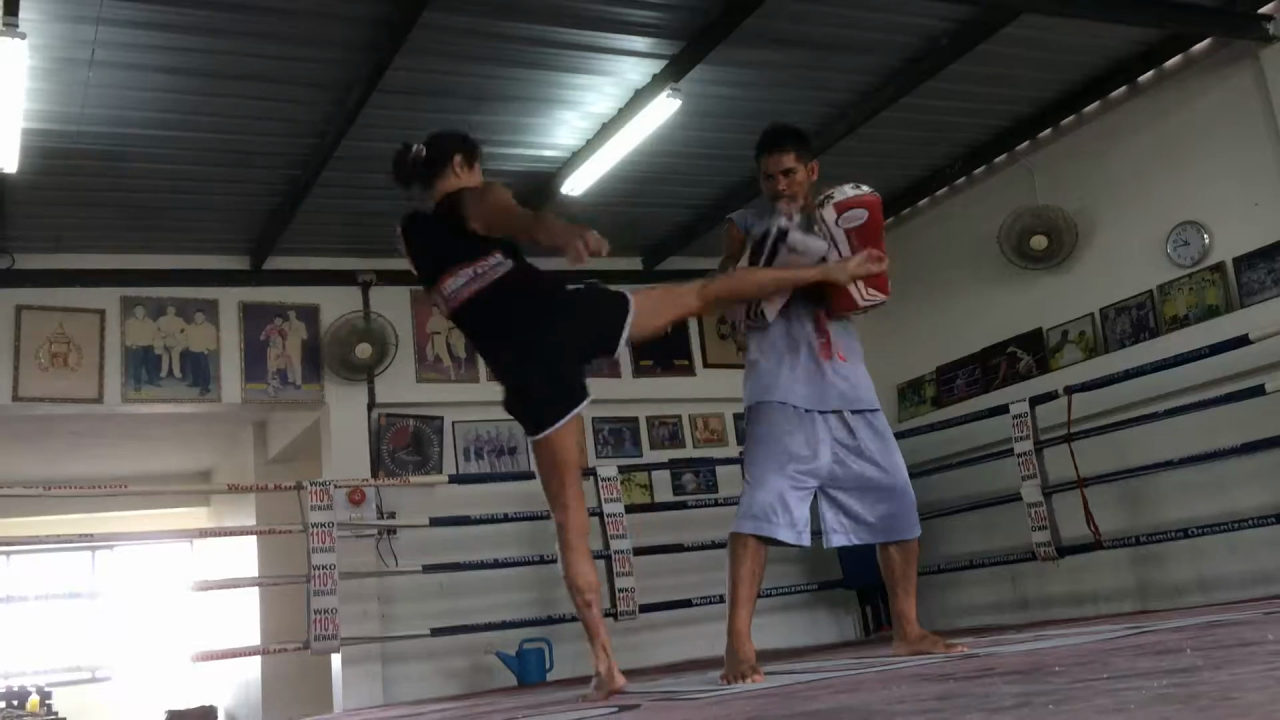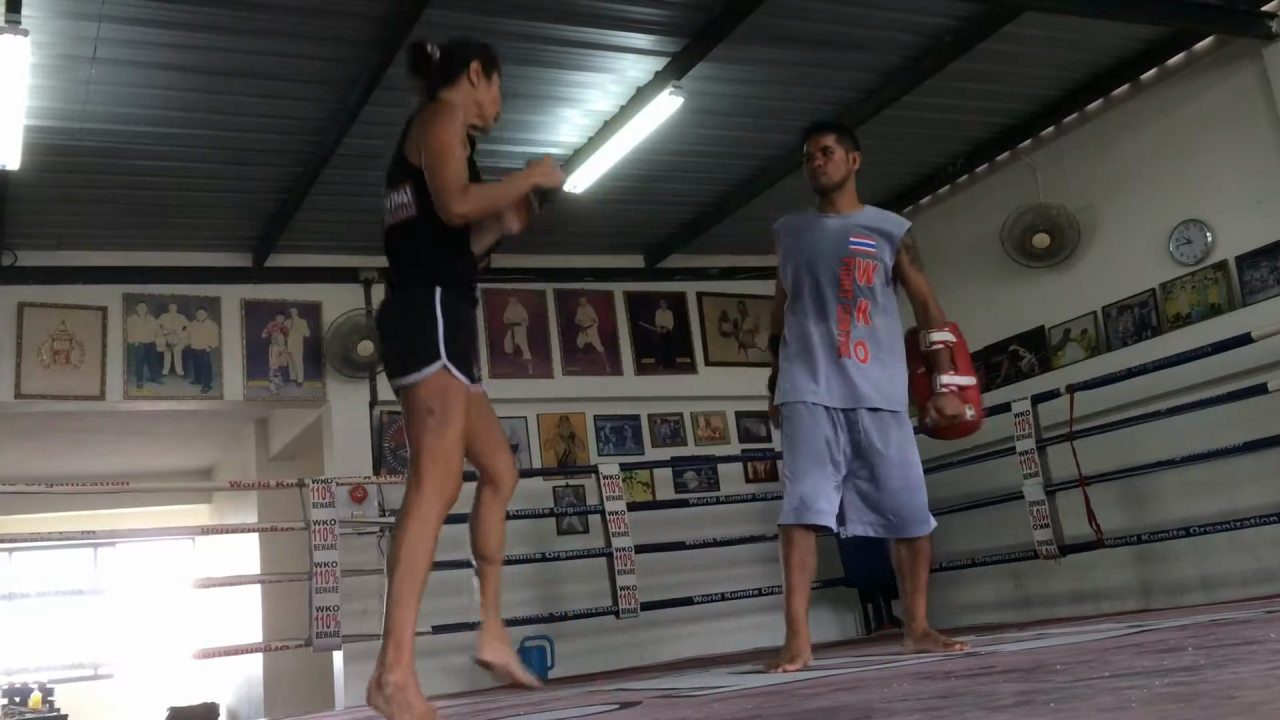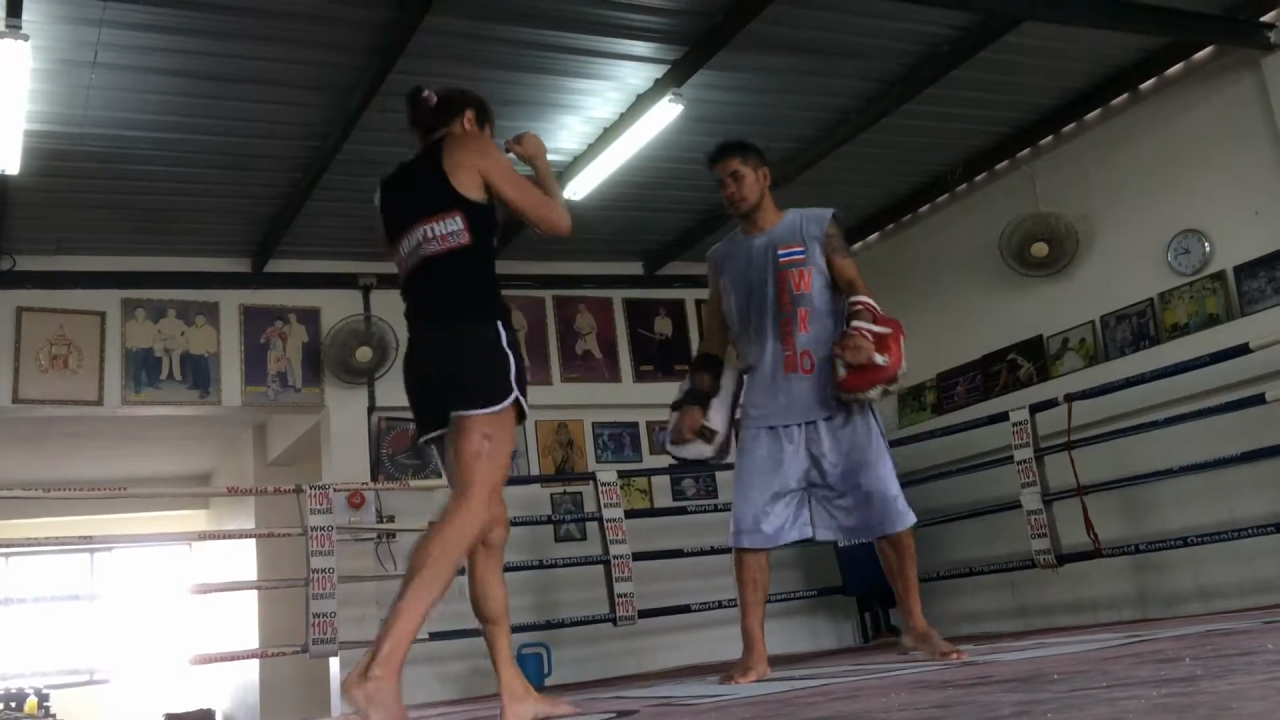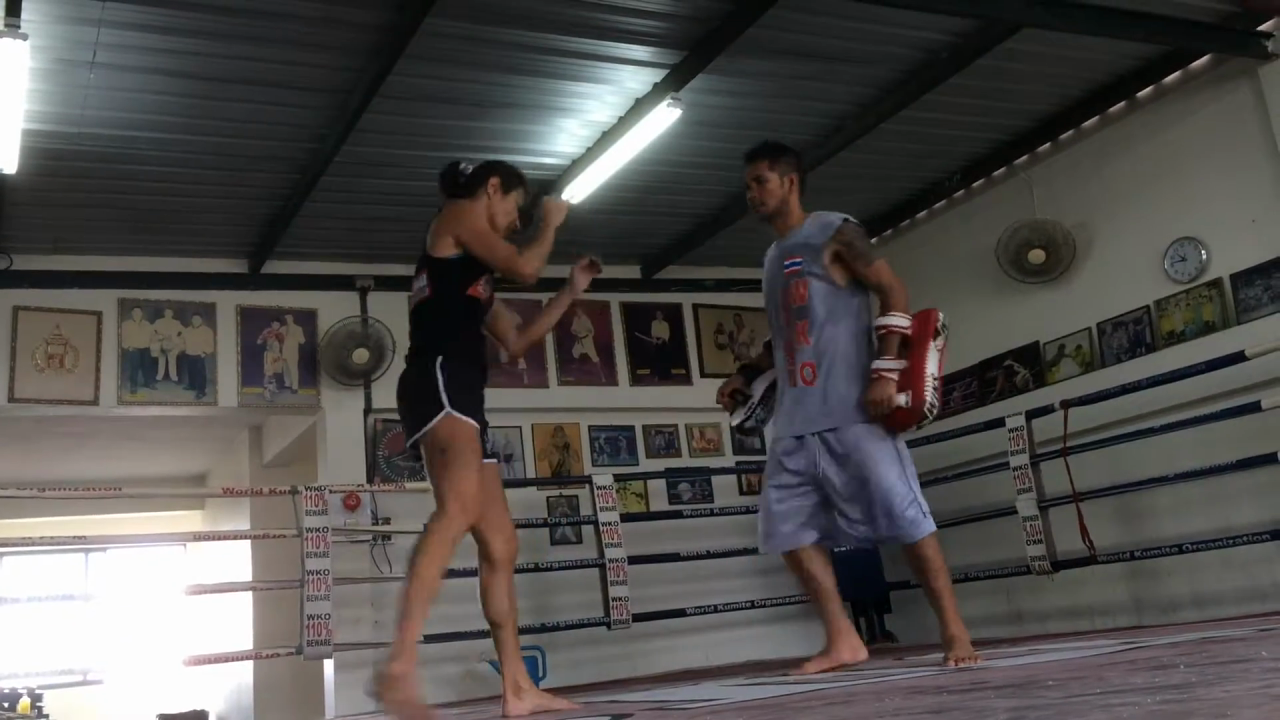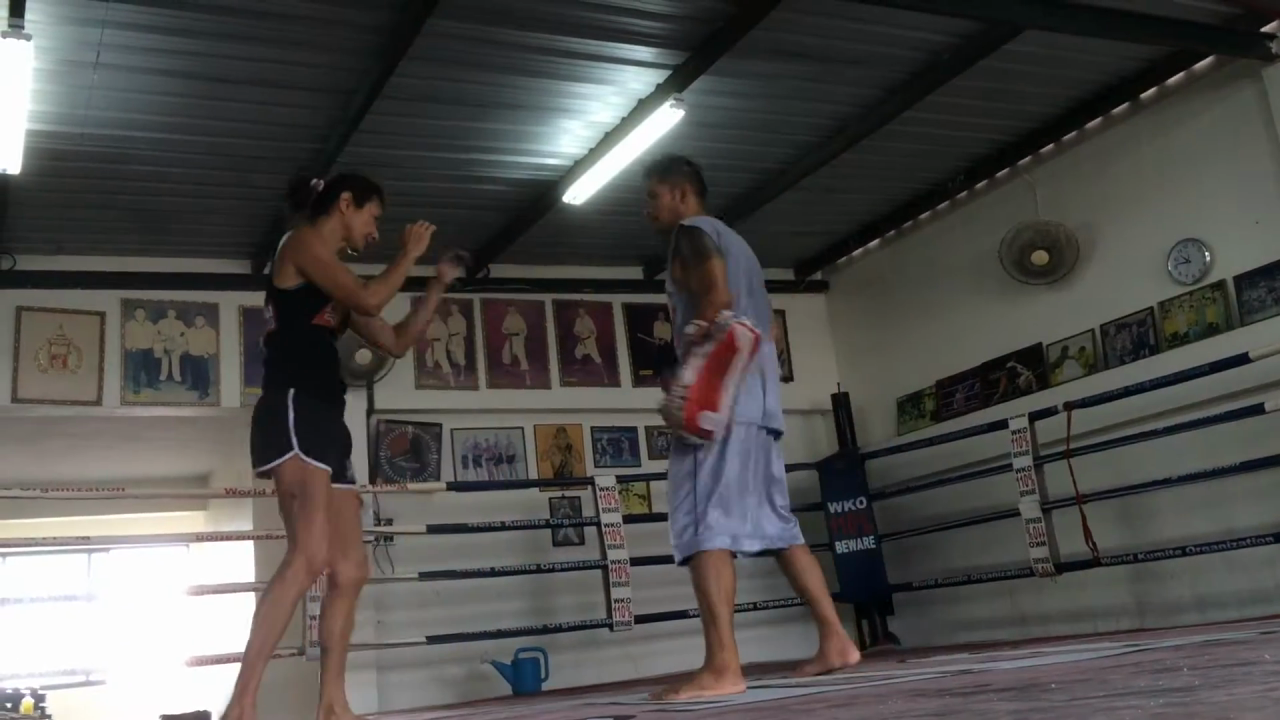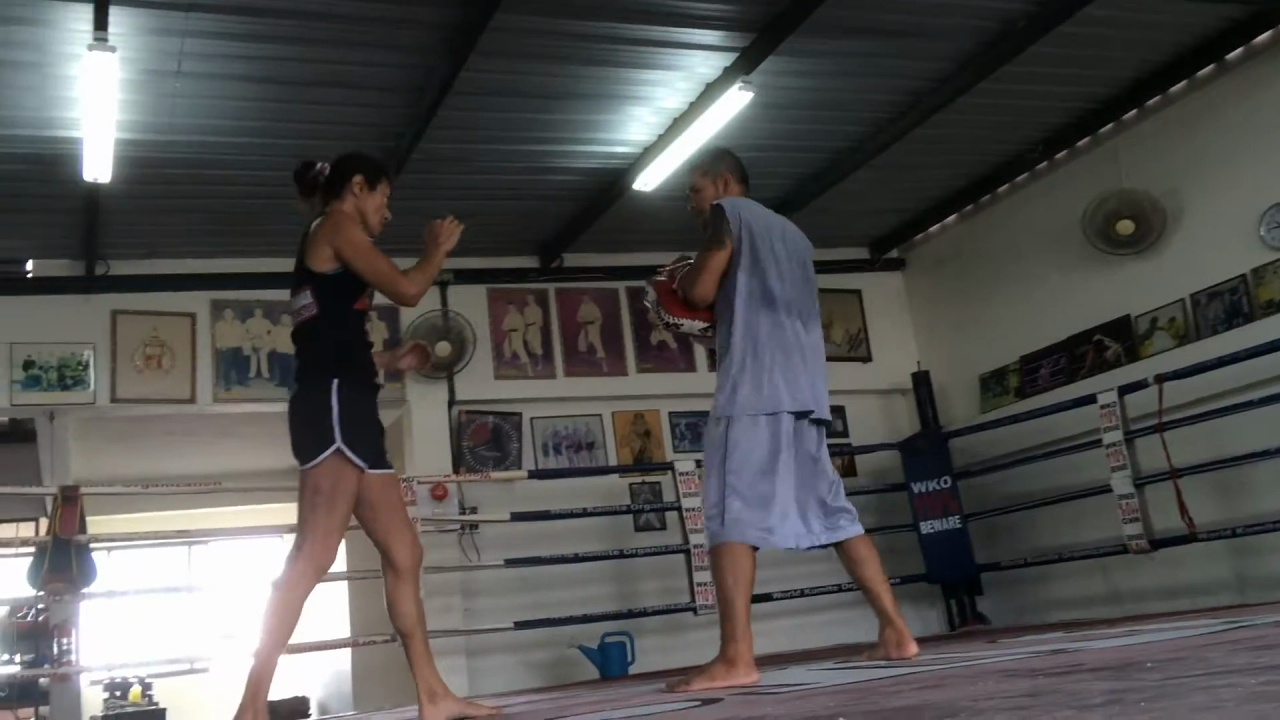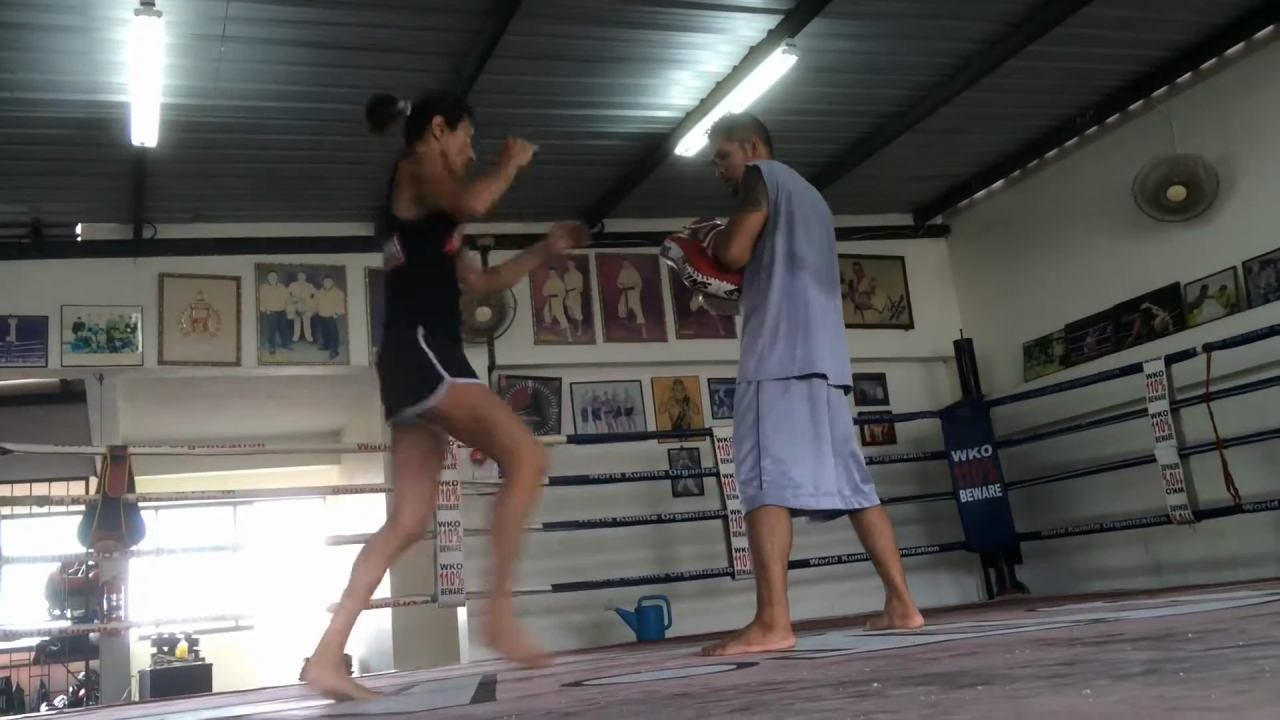
dt=0.7s
person 1, frame 1
left shoulder: (412, 231)
right shoulder: (482, 199)
right elbow: (524, 223)
right wrist: (573, 232)
left hip: (532, 376)
right hip: (572, 317)
left knee: (570, 520)
right knee: (706, 291)
left ankle: (603, 661)
right ankle: (832, 269)
person 1, frame 2
left shoulder: (421, 143)
right shoulder: (442, 115)
right elbow: (456, 204)
left wrist: (501, 227)
right wrist: (531, 178)
left hip: (425, 320)
right hip: (429, 316)
left knee: (500, 469)
right knee: (435, 483)
left ankle: (493, 634)
person 1, frame 3
left shoulder: (390, 188)
right shoulder: (470, 151)
right elbow: (557, 222)
right wrist: (539, 162)
left hip: (426, 358)
right hip: (479, 342)
left knee: (491, 527)
right knee: (474, 510)
person 1, frame 4
left shoulder: (476, 262)
right shoulder: (459, 214)
left elbow: (516, 339)
right elbow: (528, 267)
left wrist: (571, 293)
right wrist: (549, 225)
left hip: (458, 390)
right hip: (437, 383)
left knee: (499, 547)
right knee: (463, 507)
right ankle: (400, 665)
person 1, frame 5
left shoulder: (332, 283)
right shoulder: (300, 243)
left elbow: (396, 342)
right elbow: (369, 300)
left wrist: (439, 284)
right wrist: (407, 256)
left hip: (322, 420)
right hip: (294, 413)
left knee: (349, 570)
right knee: (312, 554)
person 1, frame 6
left shoulder: (327, 255)
right shoulder: (336, 225)
right elbow: (406, 289)
left wrist: (391, 359)
right wrist: (438, 248)
left hip: (346, 410)
right hip: (334, 406)
left knee: (403, 554)
right knee: (315, 552)
person 1, frame 7
left shoulder: (423, 194)
right shoulder: (418, 167)
left elbow: (480, 282)
right elbow: (475, 202)
left wrist: (547, 250)
right wrist: (513, 162)
left hip: (427, 356)
right hip: (422, 351)
left knee: (408, 519)
right knee: (526, 454)
left ankle: (327, 659)
right ankle: (500, 611)
person 2, frame 1
right shoulder: (744, 224)
left hip: (849, 391)
right hip: (782, 391)
left knee: (895, 502)
right knee: (762, 504)
left ankle: (907, 630)
right ankle: (738, 644)
person 2, frame 2
left shoulder: (891, 230)
right shoulder: (789, 231)
left elbow: (926, 307)
left wrist: (945, 385)
right wrist: (775, 384)
left hip: (879, 393)
right hip: (808, 390)
left knee: (908, 509)
right knee: (803, 502)
left ankle: (918, 627)
right ankle: (797, 637)
person 2, frame 3
left shoulder: (818, 226)
right shoulder: (722, 257)
left elbow: (856, 288)
right elbow: (714, 341)
left wrist: (858, 333)
right wrist: (692, 401)
left hip: (833, 398)
right hip: (767, 410)
left knee: (883, 507)
right knee: (751, 525)
left ankle: (916, 625)
right ankle: (753, 652)
person 2, frame 4
left shoulder: (835, 232)
right shoulder: (774, 254)
left elbow: (893, 294)
left wrist: (883, 373)
right wrist: (746, 375)
left hip: (850, 407)
right hip: (796, 417)
left knee: (904, 514)
right knee: (788, 528)
left ankle: (954, 633)
right ankle: (843, 639)
person 2, frame 5
left shoulder: (692, 233)
right shoulder: (732, 241)
left elbow: (716, 299)
right hip: (754, 402)
left knee: (703, 525)
right knee: (773, 522)
left ankle: (722, 666)
right ankle: (835, 640)
person 2, frame 6
left shoulder: (727, 214)
right shoulder: (792, 233)
left elbow: (700, 292)
left wrist: (683, 277)
right wrist: (715, 309)
left hip: (751, 390)
right hip: (804, 393)
left knee: (731, 518)
right knee: (833, 516)
left ankle: (736, 656)
right ankle: (895, 631)
person 2, frame 7
left shoulder: (764, 176)
right shoulder: (810, 197)
left elbow: (734, 252)
left wrist: (712, 238)
right wrist: (717, 268)
left hip: (777, 354)
right hip: (823, 357)
left knee: (766, 481)
right knee: (850, 482)
left ankle: (773, 621)
right ankle: (901, 604)
